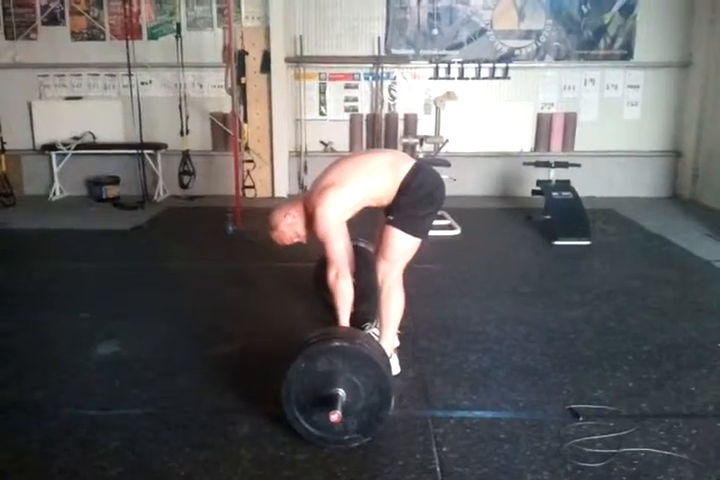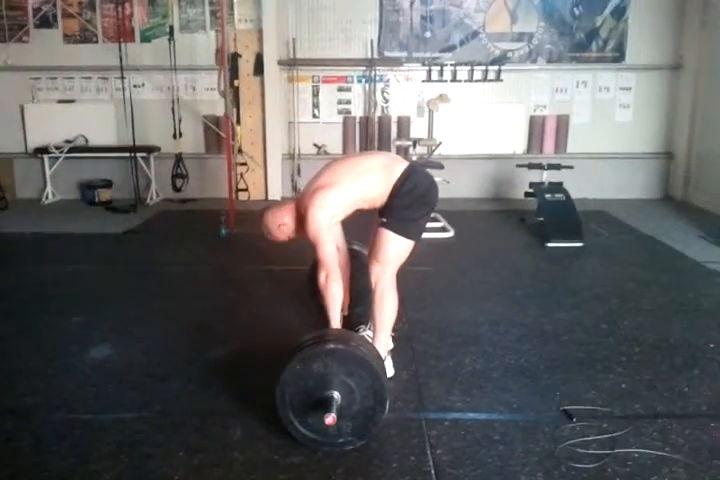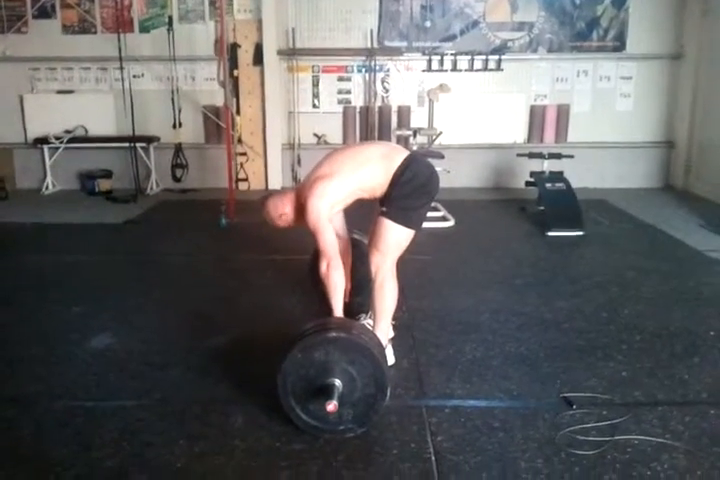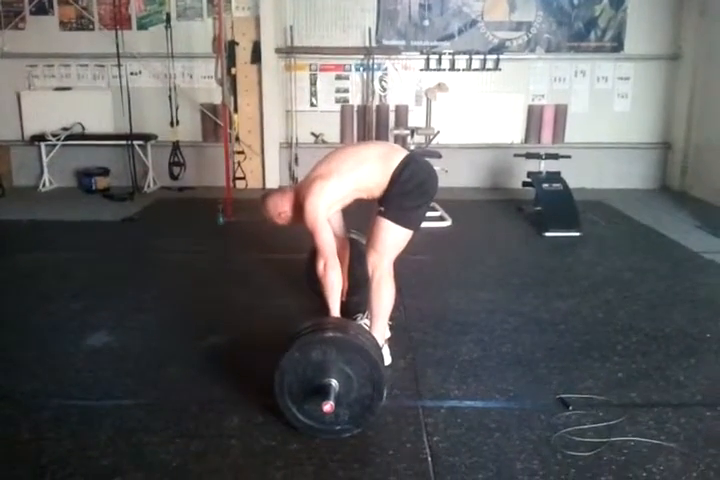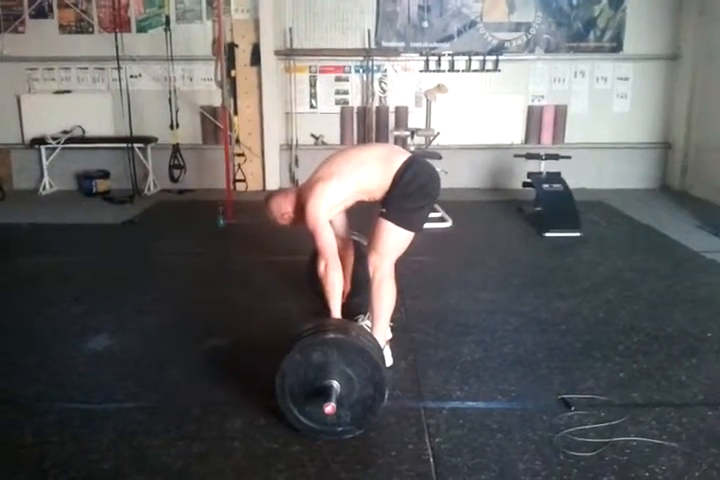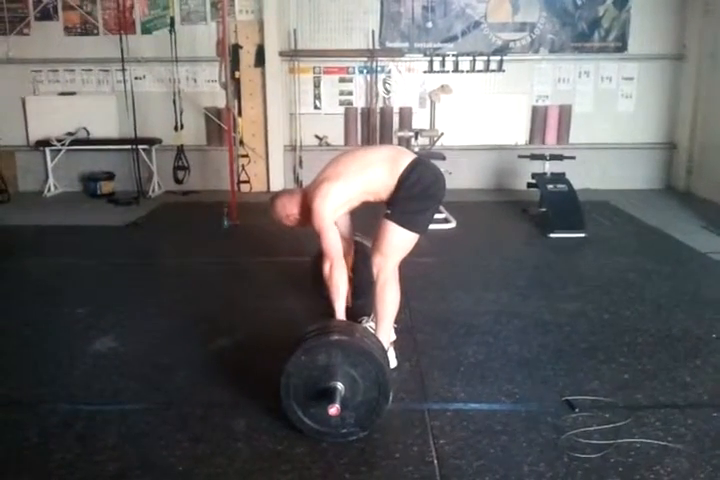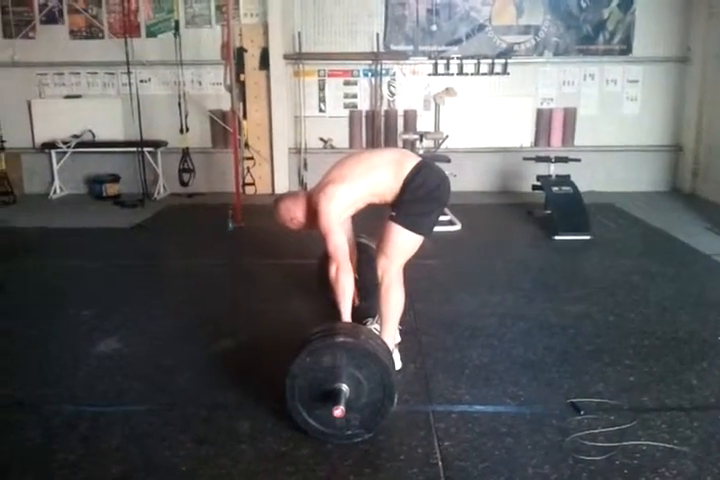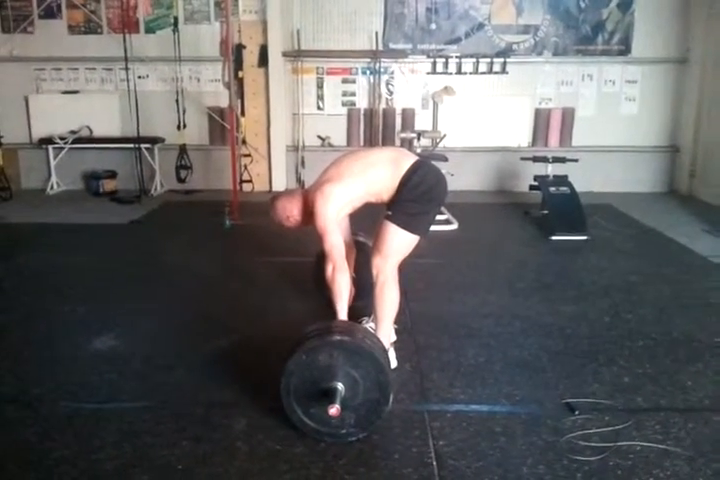
dt=0.3s
person 1, frame 1
left shoulder: (322, 213)
right shoulder: (318, 198)
left elbow: (338, 273)
right elbow: (344, 246)
left wrist: (343, 328)
right wrist: (349, 297)
left hip: (419, 188)
right hip: (413, 179)
left knee: (388, 272)
right knee: (383, 261)
left ankle: (385, 356)
right ankle: (385, 329)
person 1, frame 2
left shoulder: (313, 214)
right shoulder: (314, 200)
left elbow: (329, 275)
right elbow: (339, 249)
left wrist: (335, 329)
right wrist: (345, 296)
left hip: (412, 190)
right hip: (407, 180)
left knee: (381, 274)
right knee: (377, 264)
left ankle: (380, 357)
right ankle: (379, 332)
person 1, frame 3
left shoulder: (313, 205)
right shoulder: (316, 190)
left elbow: (330, 263)
right elbow: (341, 236)
left wrist: (338, 317)
right wrist: (346, 283)
left hip: (412, 179)
right hip: (408, 169)
left knee: (380, 263)
right knee: (378, 254)
left ankle: (380, 346)
right ankle: (380, 321)
person 1, frame 4
left shoulder: (311, 204)
right shoulder: (318, 190)
left elbow: (328, 263)
right elbow: (339, 237)
left wrist: (335, 318)
right wrist: (344, 281)
left hip: (411, 180)
right hip: (409, 168)
left knee: (377, 263)
right knee: (376, 255)
left ankle: (376, 346)
right ankle: (377, 321)
person 1, frame 5
left shoulder: (313, 205)
right shoulder: (321, 193)
left elbow: (329, 264)
right elbow: (343, 240)
left wrist: (335, 319)
right wrist: (346, 283)
left hip: (413, 182)
right hip: (412, 172)
left knee: (379, 264)
right knee: (378, 258)
left ankle: (378, 347)
right ankle: (377, 323)
person 1, frame 6
left shoulder: (319, 206)
right shoulder: (324, 192)
left elbow: (333, 264)
right elbow: (345, 241)
left wrist: (340, 320)
right wrist: (346, 284)
left hip: (417, 183)
right hip: (417, 173)
left knee: (382, 265)
right knee: (383, 259)
left ankle: (382, 349)
right ankle: (381, 324)
person 1, frame 7
left shoulder: (325, 207)
right shoulder: (329, 195)
left elbow: (340, 266)
right elbow: (348, 245)
left wrist: (346, 322)
right wrist: (350, 286)
left hip: (423, 186)
right hip: (422, 176)
left knee: (387, 268)
right knee: (388, 262)
left ankle: (387, 351)
right ankle: (386, 326)
person 1, frame 8
left shoulder: (321, 206)
right shoulder: (326, 193)
left elbow: (337, 265)
right elbow: (346, 243)
left wrist: (342, 322)
right wrist: (349, 283)
left hip: (419, 185)
right hip: (419, 175)
left knee: (382, 266)
right knee: (383, 260)
left ankle: (382, 349)
right ankle: (382, 325)
